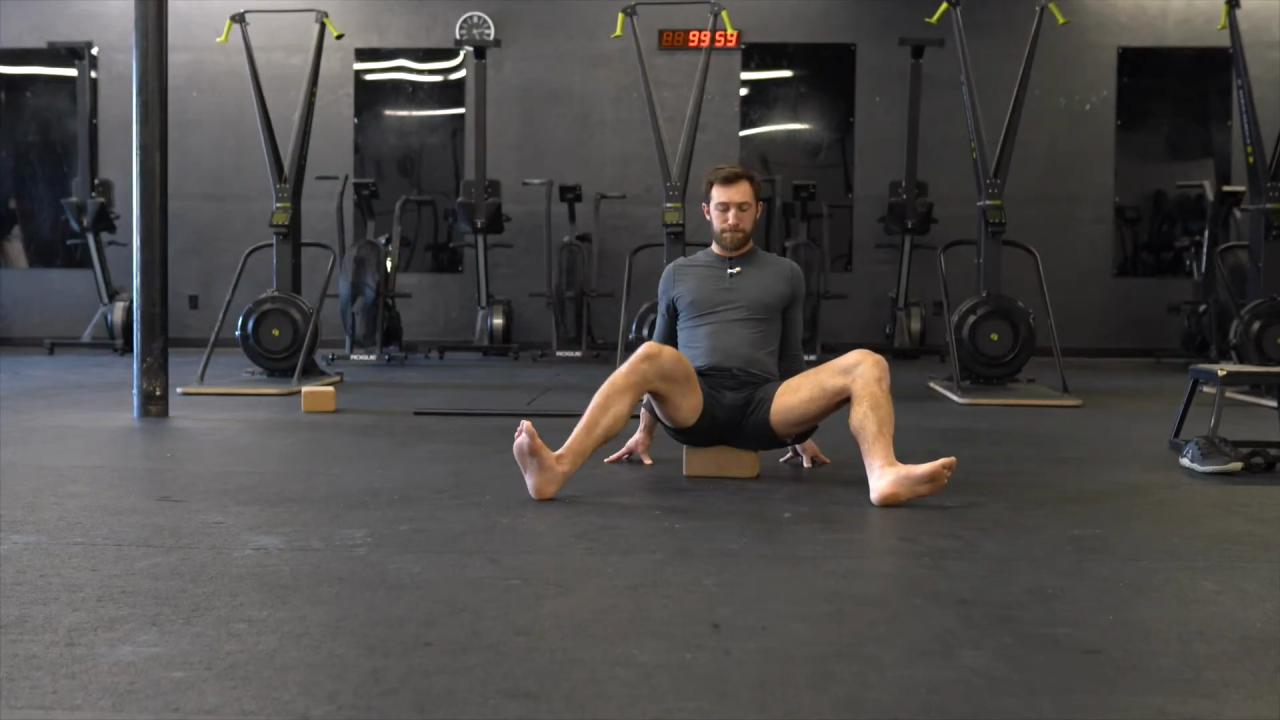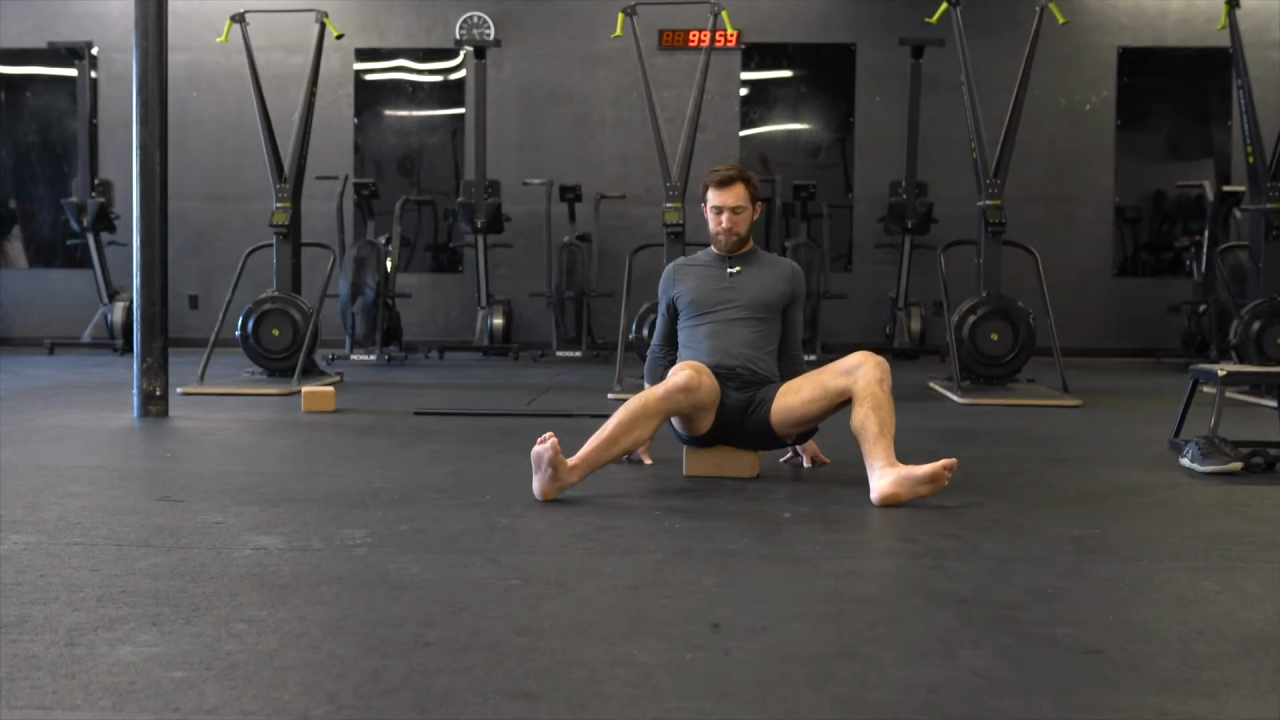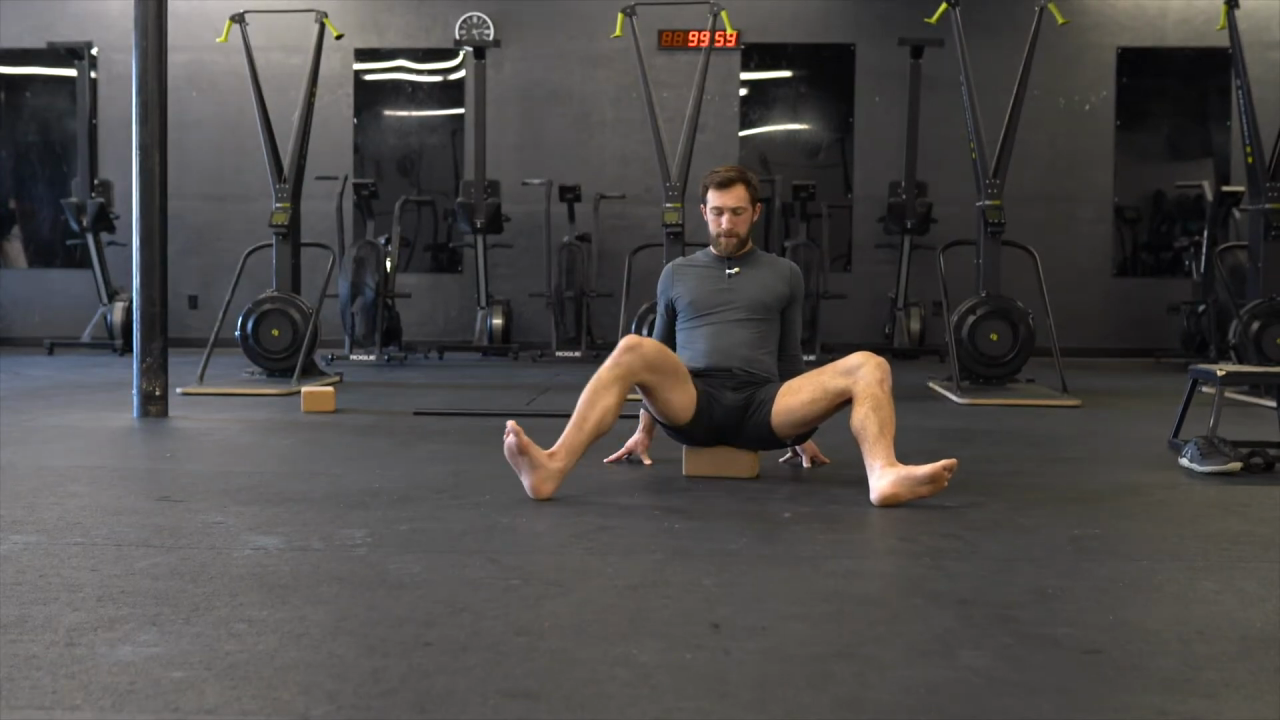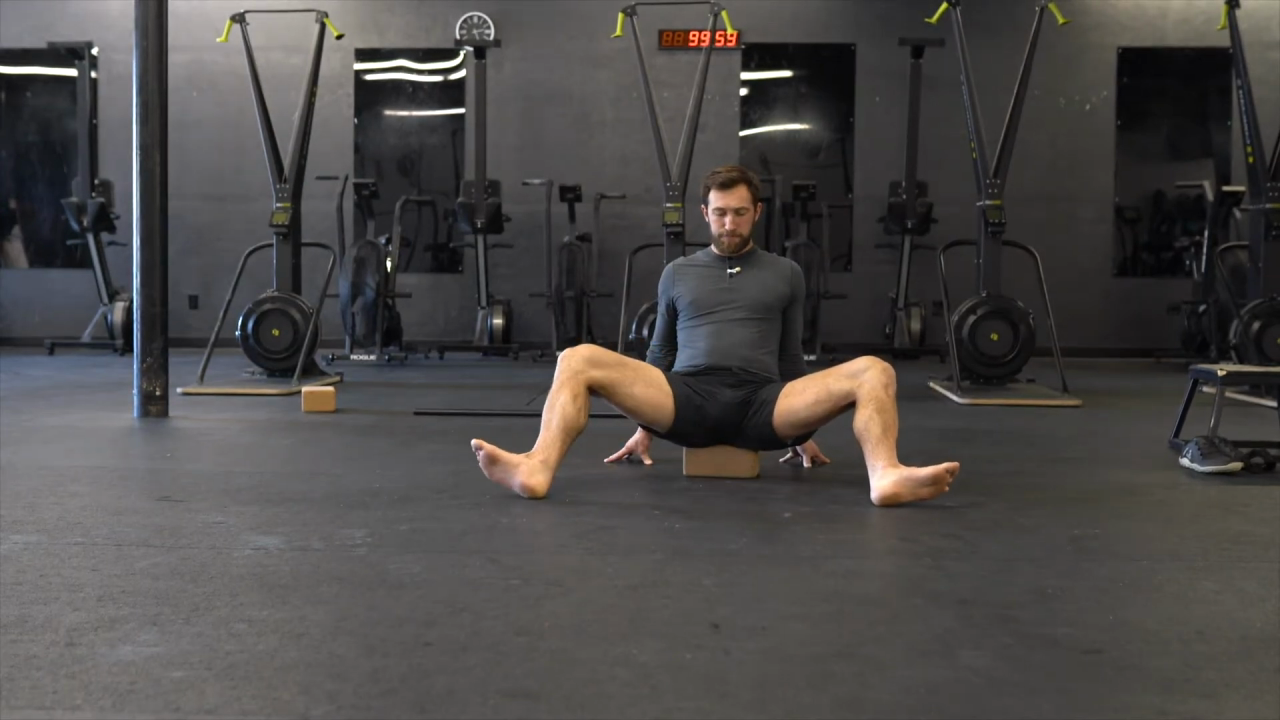
dt=0.5s
person 1, frame 1
left shoulder: (785, 274)
right shoulder: (678, 273)
left elbow: (790, 357)
right elbow: (665, 348)
left wrist: (801, 429)
right wrist: (646, 428)
left hip: (760, 406)
right hip: (692, 405)
left knee: (867, 365)
right knee: (653, 355)
left ankle: (884, 475)
right ankle: (558, 468)
person 1, frame 2
left shoulder: (785, 274)
right shoulder: (678, 274)
right elbow: (661, 354)
left wrist: (801, 428)
right wrist: (646, 429)
left hip: (762, 405)
right hip: (696, 409)
left knee: (868, 367)
right knee: (689, 378)
left ankle: (885, 474)
right ankle: (568, 473)
person 1, frame 3
left shoulder: (784, 274)
right shoulder: (677, 274)
left elbow: (788, 358)
right elbow: (661, 355)
left wrist: (800, 430)
right wrist: (644, 430)
left hip: (760, 407)
right hip: (691, 407)
left knee: (868, 367)
right knee: (633, 350)
left ankle: (884, 476)
right ankle: (554, 468)
person 1, frame 4
left shoulder: (785, 274)
right shoulder: (678, 274)
left elbow: (790, 358)
right elbow: (661, 354)
left wrist: (799, 427)
right wrist: (644, 426)
left hip: (759, 404)
right hip: (691, 400)
left knee: (874, 372)
right knee: (578, 361)
left ankle: (886, 476)
right ankle: (538, 468)
